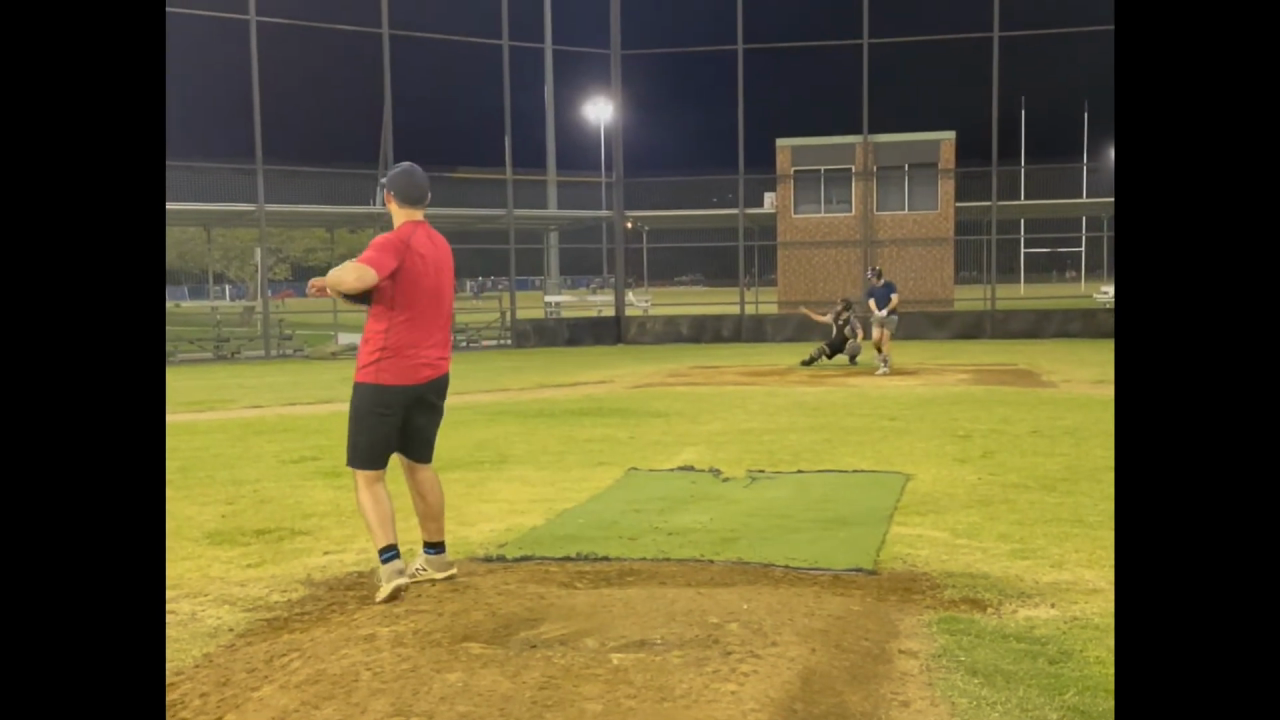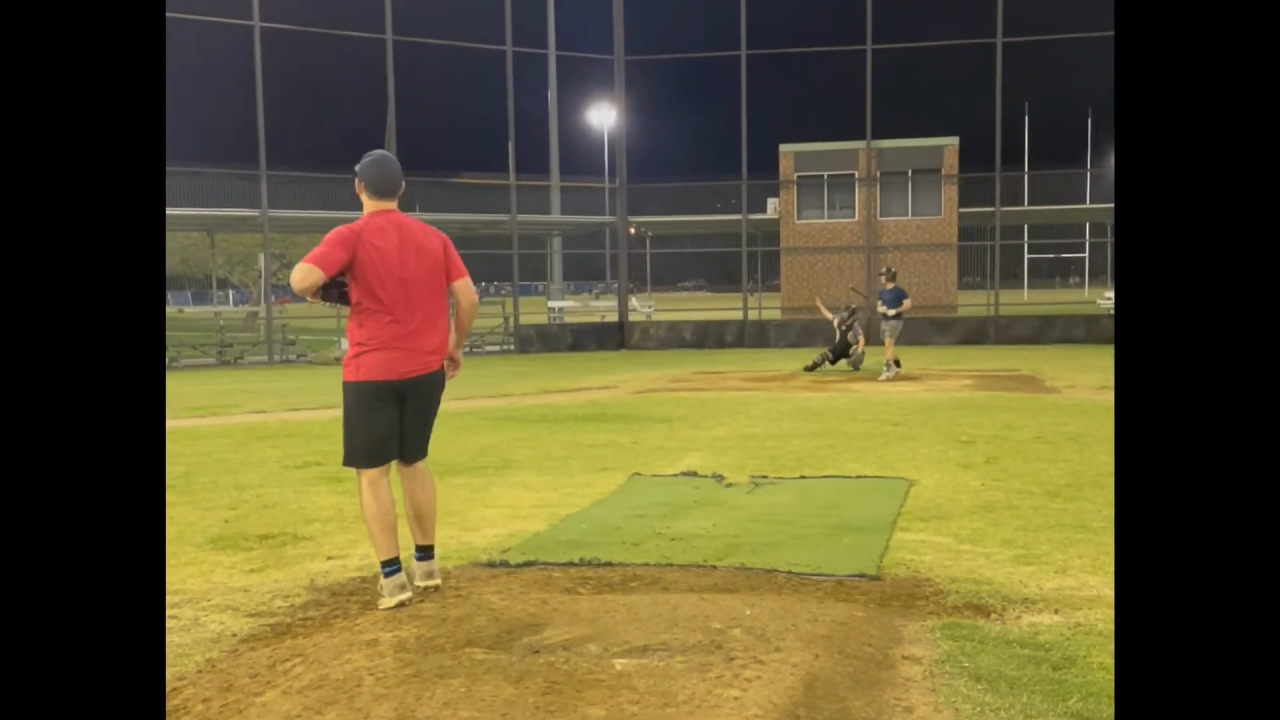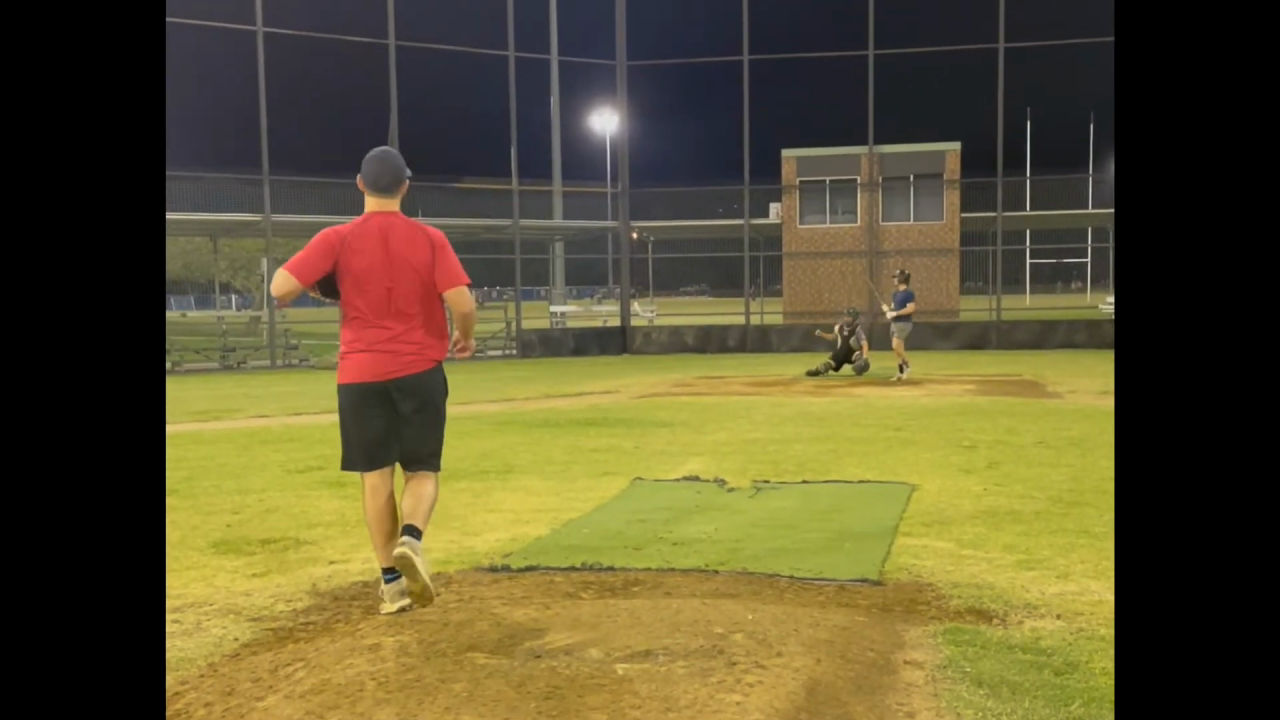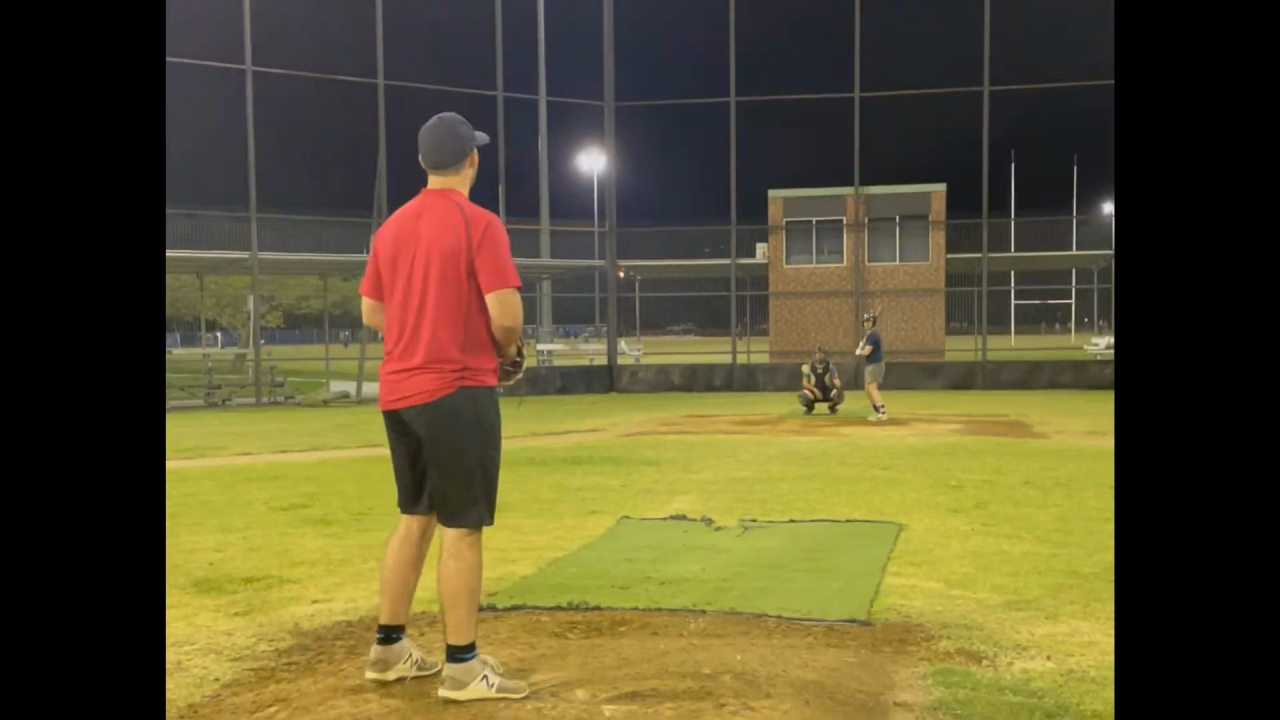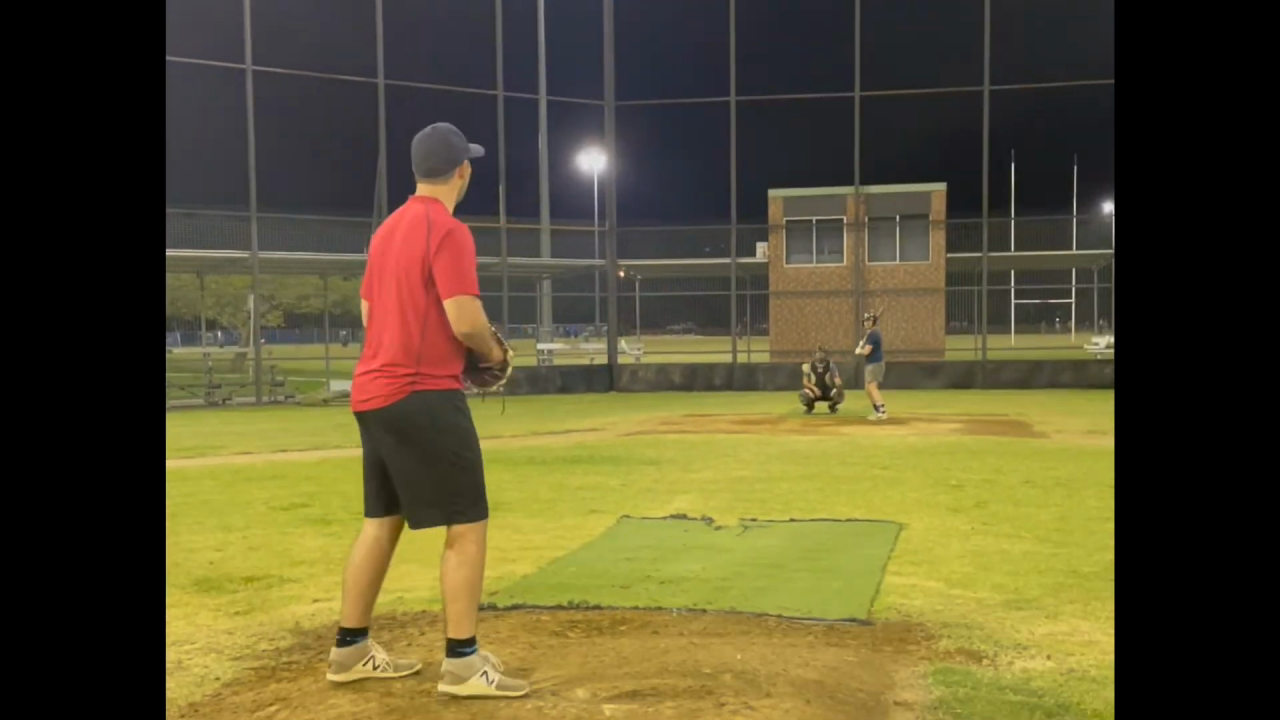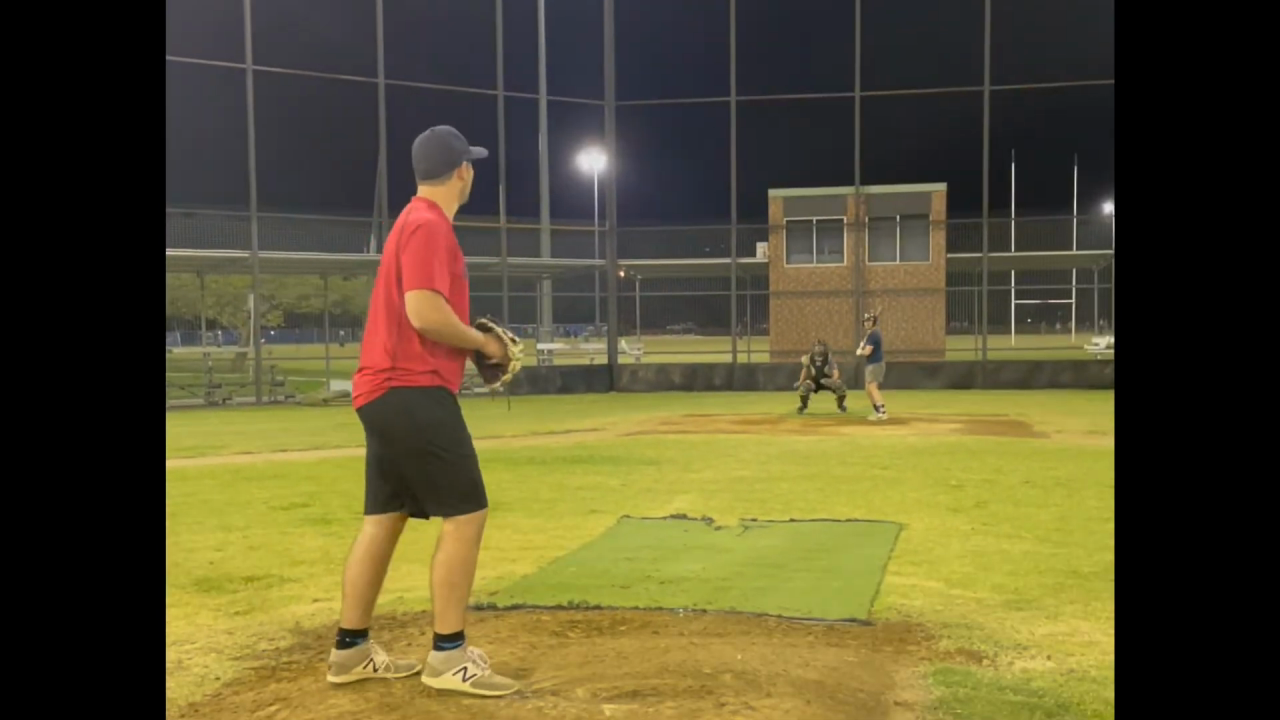
dt=0.3s
person 1, frame 1
left shoulder: (395, 241)
right shoulder: (441, 246)
left elbow: (355, 280)
left wrist: (332, 279)
right wrist: (337, 286)
left hip: (383, 376)
right hip: (432, 376)
left knee: (368, 475)
right knee: (419, 465)
left ankle: (390, 565)
right ankle: (436, 556)
person 1, frame 2
left shoulder: (350, 236)
right shoulder: (434, 238)
left elbow: (301, 282)
right elbow: (468, 300)
left wrist: (319, 284)
right wrist: (455, 346)
left hip: (370, 372)
right hip: (426, 369)
left knee: (372, 475)
right knee: (414, 463)
left ankle: (392, 578)
right ankle: (425, 563)
person 1, frame 3
left shoulder: (339, 238)
right shoulder: (431, 238)
left elbow: (281, 288)
right elbow: (463, 305)
left wrist: (322, 281)
right wrist: (466, 335)
left hip: (361, 375)
right hip: (421, 372)
left knee: (376, 476)
right knee: (422, 470)
left ankle: (392, 582)
right ankle: (411, 541)
person 1, frame 4
left shoulder: (390, 228)
right shoulder: (479, 224)
left elbow: (372, 314)
right elbow: (506, 317)
right wrist: (508, 350)
left hip: (400, 393)
right hip: (458, 392)
left knee: (416, 518)
right knee: (462, 527)
left ankle: (388, 647)
right ankle: (461, 665)
person 1, frame 5
left shoulder: (388, 229)
right shoulder: (449, 230)
right elbow: (464, 321)
right wrist: (491, 350)
left hip: (377, 391)
right hip: (423, 393)
left knee: (382, 520)
right knee: (466, 522)
left ankle: (350, 648)
right ankle: (463, 660)
person 1, frame 6
left shoulder: (410, 222)
right shoulder: (430, 226)
right elbow: (425, 315)
left wrist: (468, 339)
right wrist: (485, 344)
left hip: (386, 390)
right hip: (413, 390)
left knee: (382, 518)
right knee: (465, 514)
left ankle: (350, 650)
right ankle: (448, 655)
